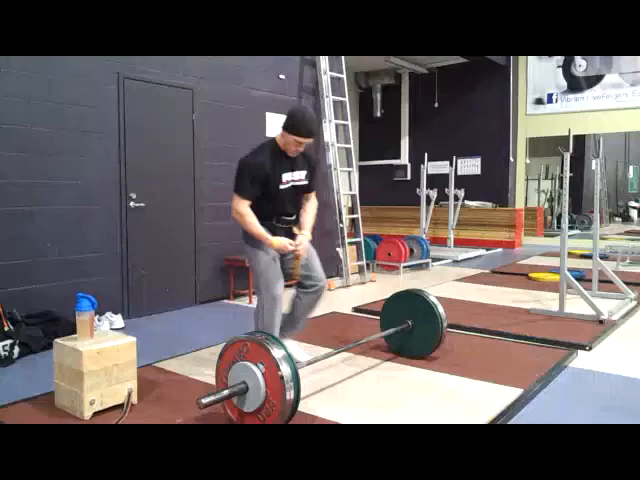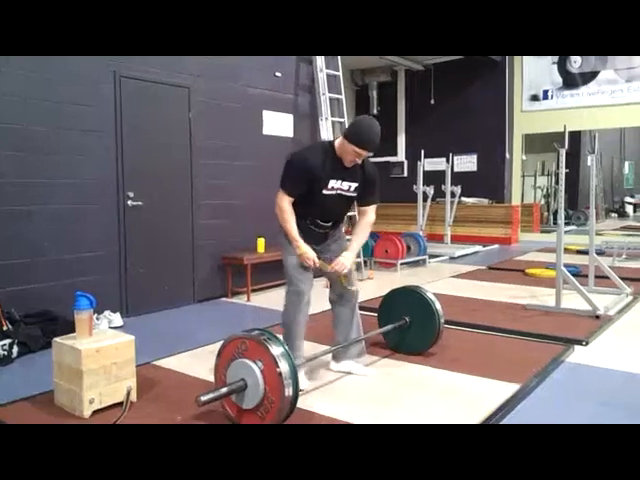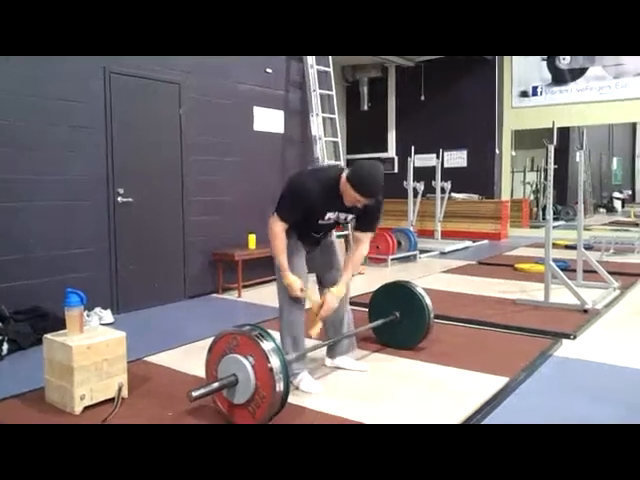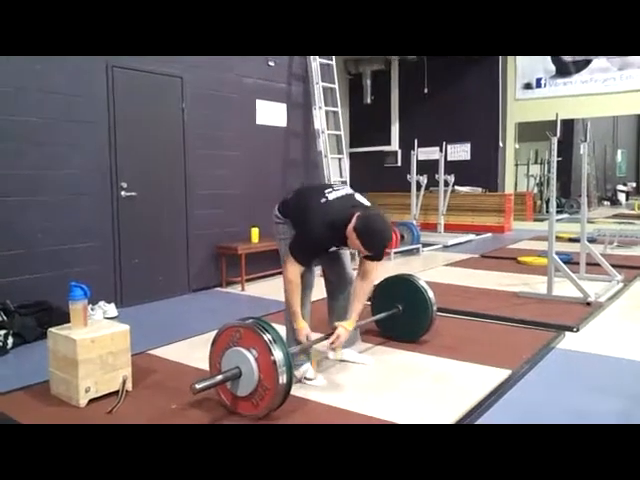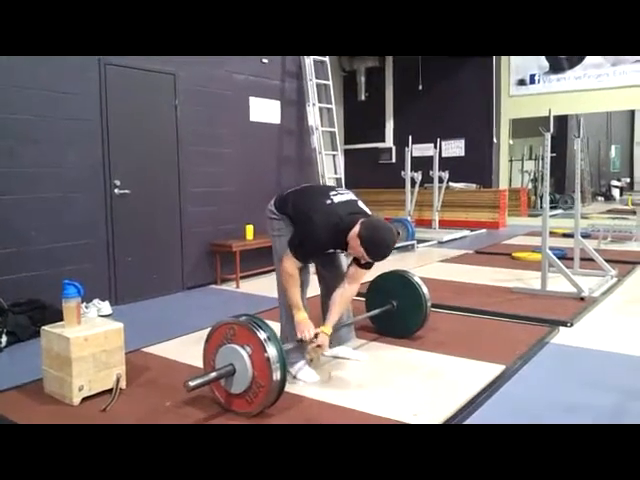
dt=0.5s
person 1, frame 1
left shoulder: (307, 160)
right shoulder: (256, 162)
left elbow: (310, 200)
right elbow: (239, 208)
left wrist: (305, 234)
right wrist: (269, 240)
left hip: (293, 232)
right hip: (261, 234)
left knee: (314, 281)
right knee: (272, 295)
left ankle: (288, 338)
person 1, frame 2
left shoulder: (367, 171)
right shoulder: (307, 160)
left elbow: (367, 215)
right elbow: (282, 203)
left wrist: (350, 253)
right wrist: (299, 246)
left hip: (332, 235)
right hip: (300, 235)
left knee: (347, 291)
right knee: (300, 292)
left ankle: (345, 357)
right ankle: (291, 362)
person 1, frame 3
left shoulder: (370, 200)
right shoulder: (308, 187)
left elbow: (360, 246)
right elbow: (277, 226)
left wrist: (338, 289)
right wrist: (286, 275)
left hip: (322, 235)
right hip: (292, 233)
left knee: (336, 291)
right knee: (294, 296)
left ankle: (338, 353)
right ankle: (295, 369)
person 1, frame 4
left shoulder: (374, 229)
right shoulder: (317, 228)
left elbow: (366, 278)
right elbow: (291, 273)
left wrist: (349, 324)
right wrist: (299, 322)
right hip: (291, 221)
left knee: (344, 279)
right knee: (303, 284)
left ankle: (342, 346)
right ankle: (299, 361)
person 1, frame 5
left shoulder: (371, 237)
right shoulder: (320, 229)
left elbow: (349, 284)
right elbow: (288, 267)
left wrist: (327, 329)
right wrist: (300, 315)
right hip: (285, 217)
left knee: (336, 278)
right knee: (296, 282)
left ankle: (338, 342)
right ankle: (294, 358)
